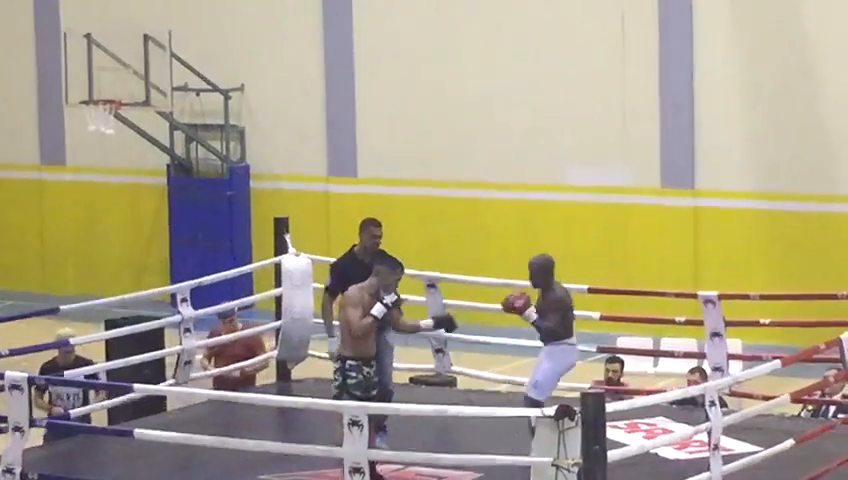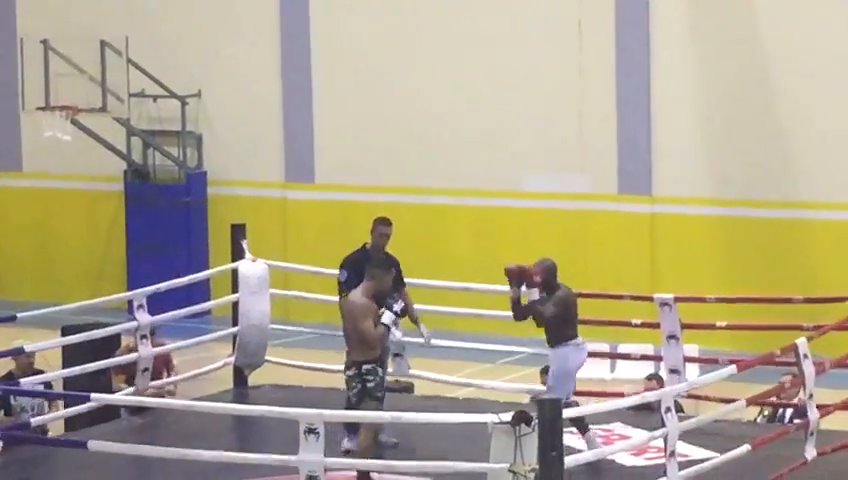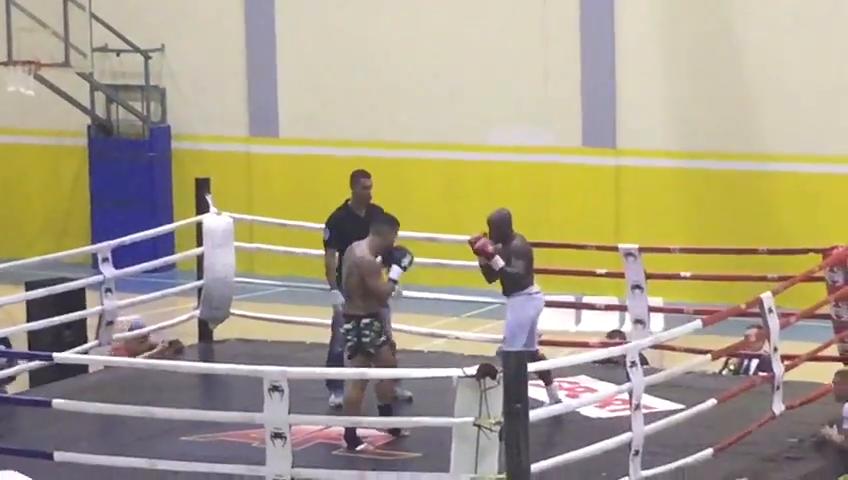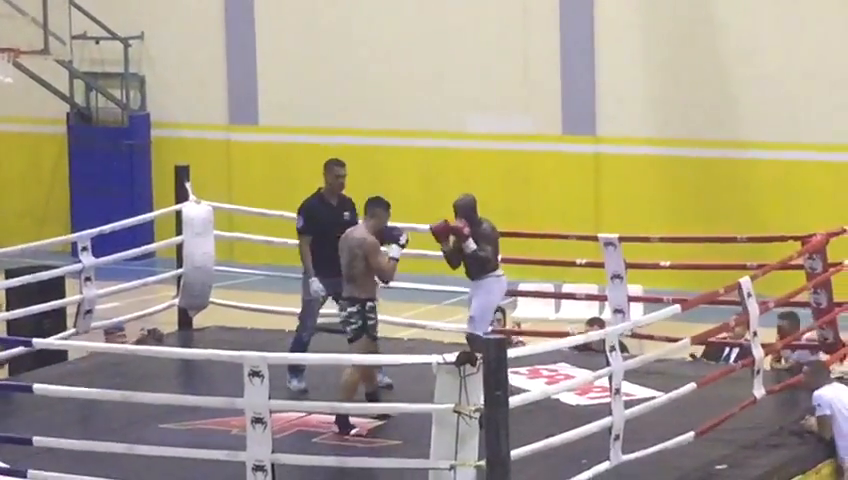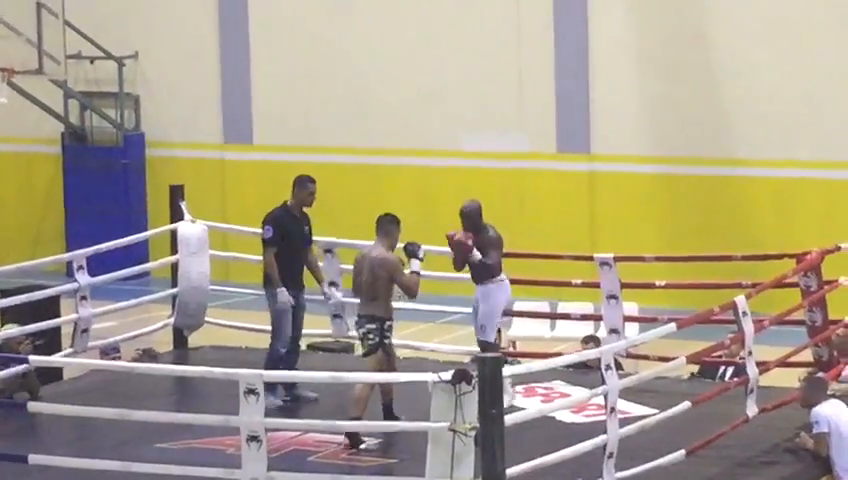
dt=1s
person 1, frame 1
right shoulder: (343, 265)
right elbow: (328, 300)
right wrist: (331, 337)
left hip: (381, 329)
left knee: (385, 384)
left ankle: (379, 431)
person 1, frame 2
left shoulder: (391, 261)
right shoulder: (353, 261)
left elbow: (402, 294)
right elbow: (344, 299)
left wrist: (419, 323)
right ankle: (350, 434)
person 1, frame 3
left shoulder: (377, 213)
right shoulder: (338, 218)
right elbow: (330, 256)
right wrist: (335, 290)
right knee: (339, 340)
left ankle: (393, 384)
right ankle: (336, 390)
person 1, frame 4
left shoulder: (348, 205)
right shoulder: (310, 207)
right elbow: (304, 244)
right wrist: (313, 279)
left hip: (343, 276)
right hip: (319, 277)
right knee: (307, 328)
right ankle: (295, 374)
person 1, frame 5
left shoulder: (304, 218)
right shoulder: (276, 218)
right elbow: (269, 256)
left wrist: (322, 283)
right wrist: (280, 289)
left hip: (297, 288)
right hip: (279, 289)
left knee: (294, 340)
right knee: (281, 340)
left ankle: (290, 387)
right ankle: (268, 390)
person 2, frame 1
left shoulder: (384, 297)
right shoulder: (354, 294)
left elbow: (401, 325)
right elbow: (356, 330)
left wrist: (433, 323)
right wrist: (382, 307)
left hip: (369, 364)
right hip: (349, 365)
left knee: (372, 419)
person 2, frame 2
left shoulder: (363, 297)
right shoulder: (360, 302)
right elbow: (373, 340)
left wrist: (387, 313)
right wrist: (390, 314)
left hip: (371, 367)
right hip: (363, 370)
left knee: (373, 426)
right knee: (371, 428)
person 2, frame 3
left shoulder: (358, 248)
right shoulder: (366, 260)
right elbow: (382, 296)
left wrist: (387, 262)
right wrist: (398, 268)
left hip: (366, 320)
right hip: (359, 323)
left knee: (388, 365)
right knee: (359, 380)
left ankle: (386, 419)
right ankle: (351, 436)
person 2, frame 4
left shoulder: (349, 234)
right shoulder: (367, 241)
right elbow: (386, 276)
right wrist: (396, 247)
left hip: (353, 302)
right hip: (360, 306)
left knee: (370, 357)
right knee: (358, 364)
left ankle: (372, 404)
right ankle: (342, 419)
person 2, frame 5
left shoulder: (363, 256)
right shoulder: (389, 260)
right elbow: (412, 291)
right wrist: (415, 261)
left hip: (365, 319)
right hip: (378, 323)
left knee: (389, 364)
left ankle: (389, 414)
right ankle: (352, 433)
person 3, frame 1
left shoulder: (557, 297)
right shoulder: (548, 292)
left elbow: (551, 330)
left wrist: (528, 313)
right wrist: (527, 311)
left hip: (560, 351)
right hip: (552, 350)
left knee: (533, 401)
right knee: (532, 398)
person 3, frame 2
left shoulder: (562, 296)
right shoulder: (546, 294)
left elbow: (543, 319)
right elbow: (519, 316)
left wrist: (533, 290)
right wrist: (515, 288)
left hip: (567, 352)
right hip: (566, 351)
right knee: (564, 402)
right ankle: (592, 444)
person 3, frame 3
left shoulder: (517, 247)
right shoulder: (504, 245)
left elbow: (517, 276)
right elbow: (491, 277)
left wrist: (495, 259)
right wrist: (483, 258)
left hip: (523, 301)
right hip: (526, 300)
right knee: (531, 351)
right ankle: (554, 398)
person 3, frame 4
left shoulder: (485, 230)
right shoulder: (464, 229)
left elbow: (487, 262)
right elbow: (454, 263)
left wrist: (466, 241)
right wrist: (443, 241)
left hip: (490, 283)
right hip: (479, 283)
left knee: (473, 335)
right knee: (478, 333)
person 3, frame 5
left shoulder: (491, 236)
right shoulder: (468, 234)
left elbow: (493, 267)
right elbow: (458, 267)
left wrist: (471, 251)
right wrist: (456, 248)
left hip: (494, 287)
right hip: (482, 287)
left knee: (486, 340)
right knee: (485, 339)
left ankle: (504, 389)
right ankle: (500, 385)
